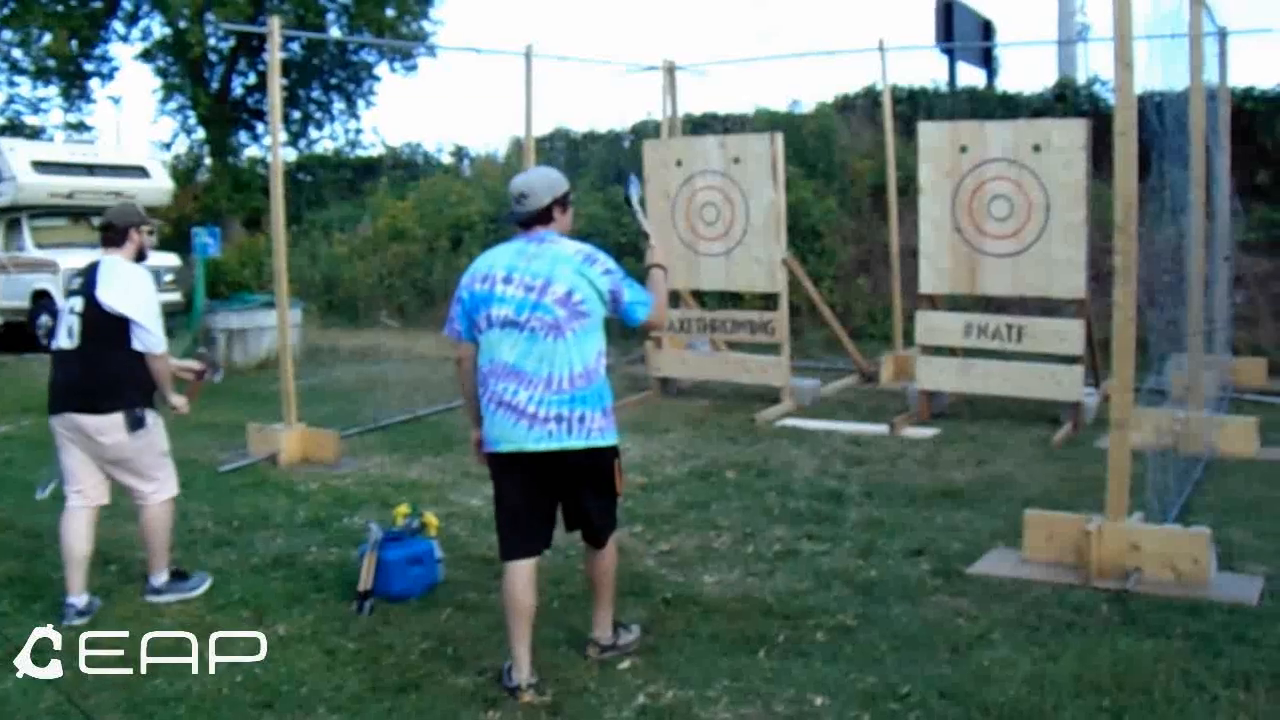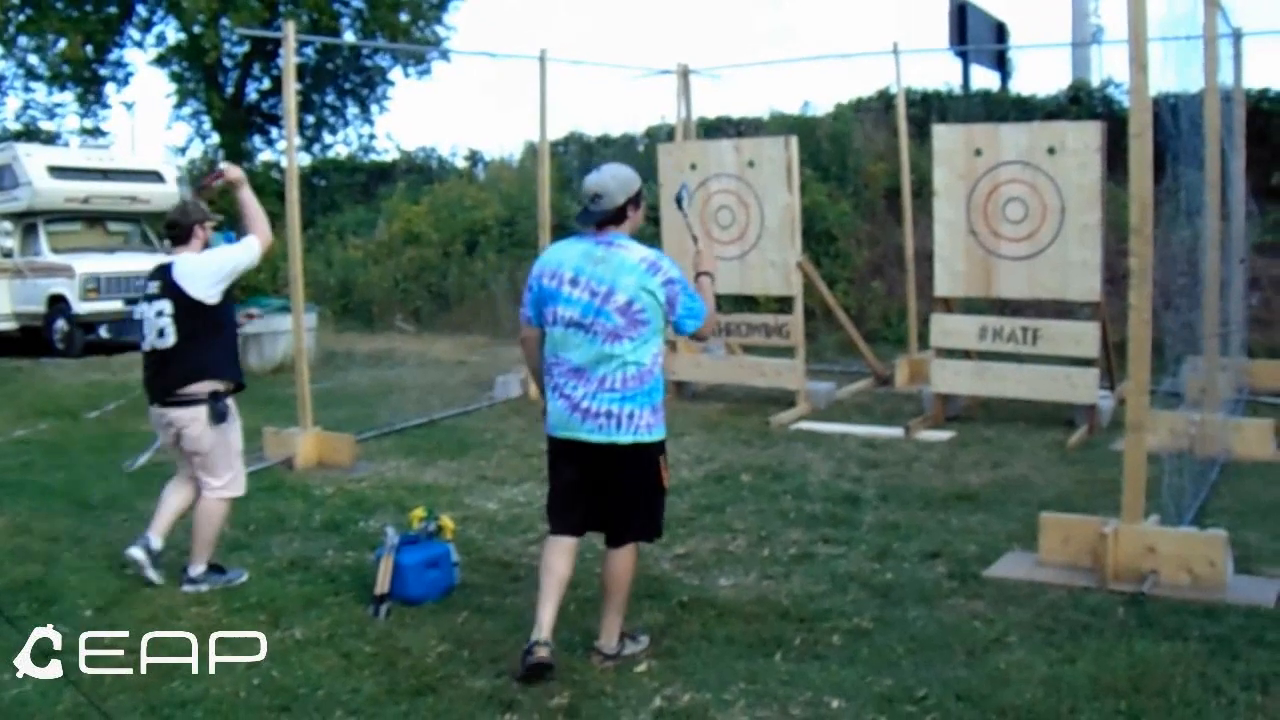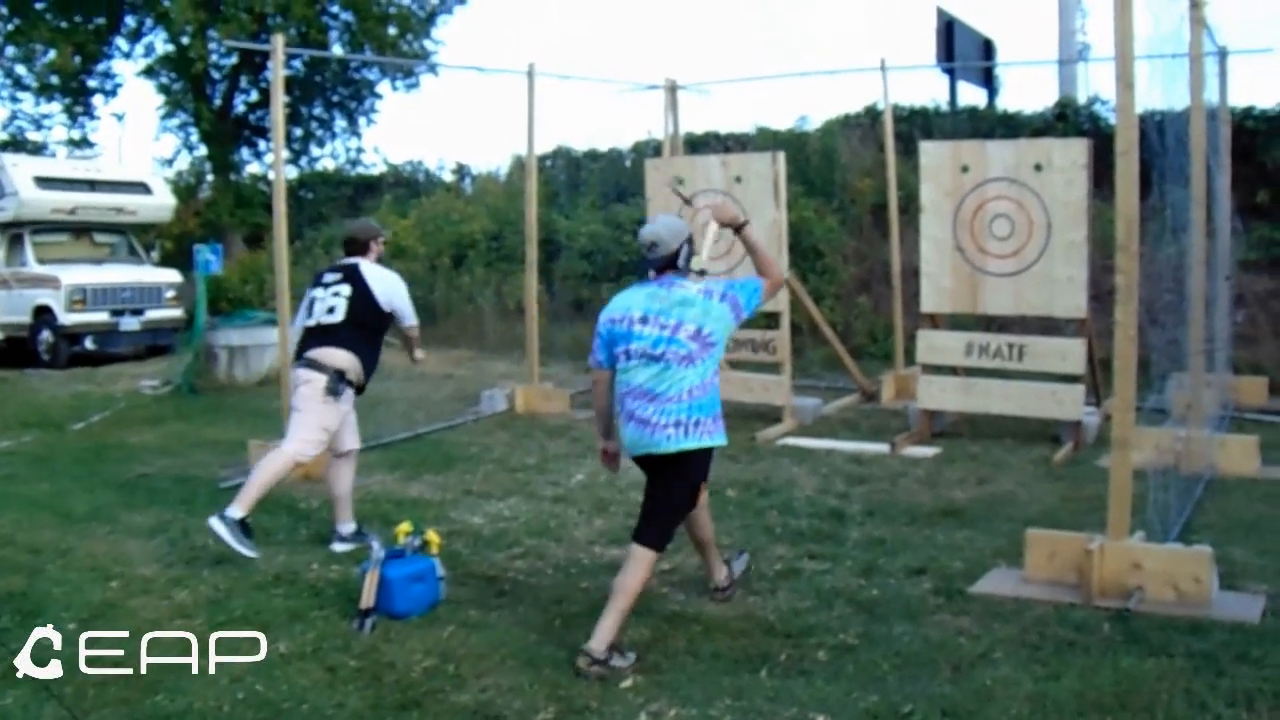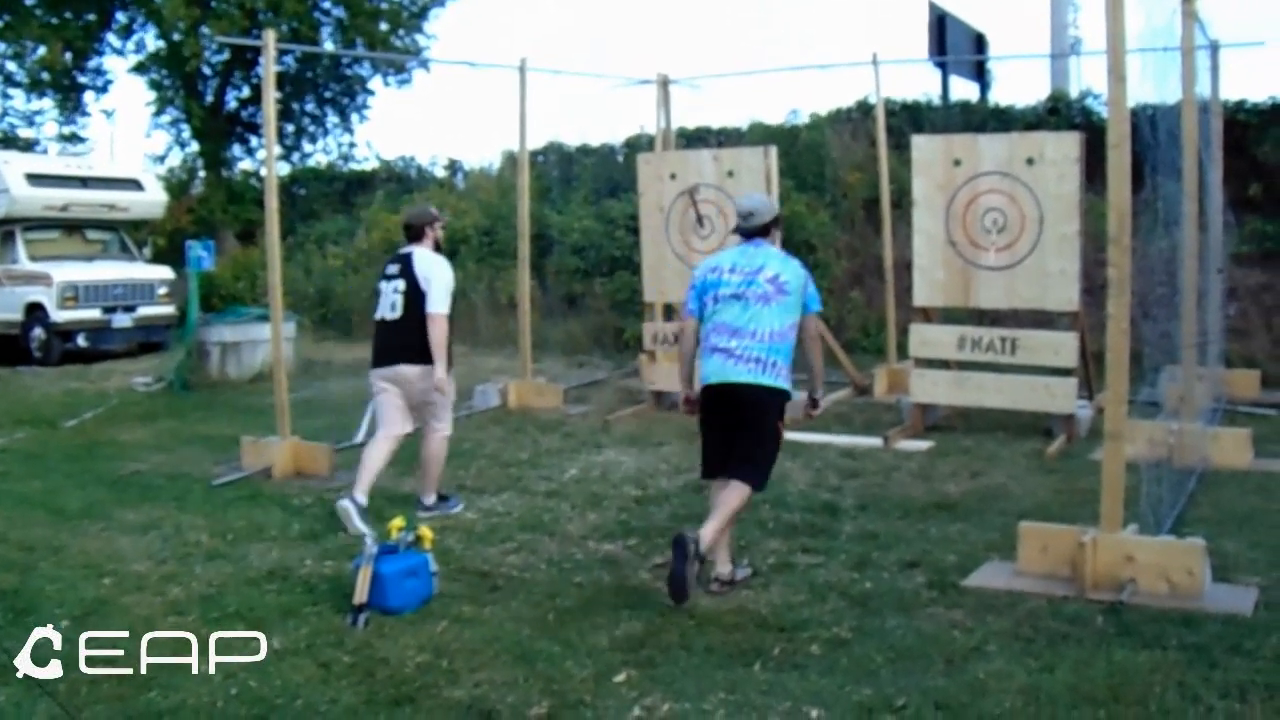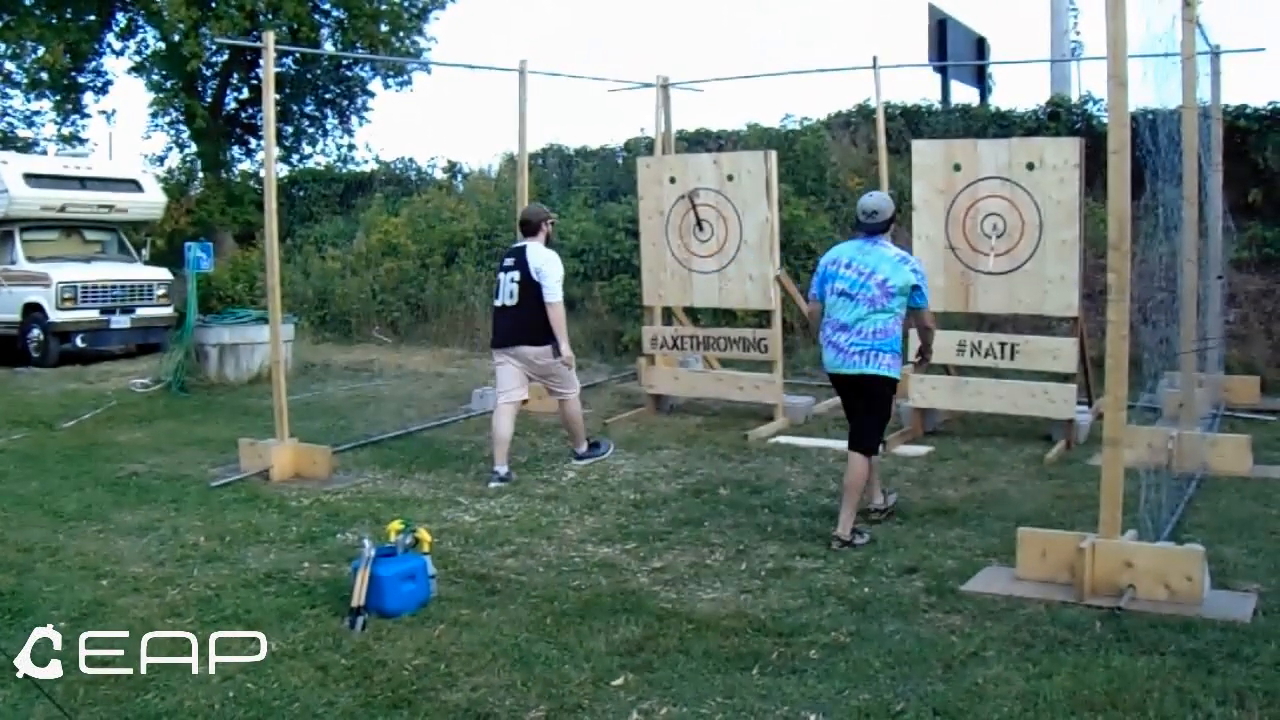
dt=1s
person 1, frame 1
left shoulder: (480, 270)
right shoulder: (588, 261)
left elbow: (465, 358)
right elbow: (652, 317)
left wrist: (479, 423)
right wrist: (657, 269)
left hip: (510, 435)
right hip: (584, 430)
left knee: (519, 551)
right knee: (598, 532)
left ankle: (521, 671)
right ankle: (604, 633)
person 1, frame 2
left shoulder: (552, 259)
right shoulder: (653, 268)
left elbow: (529, 337)
right elbow: (703, 327)
left wrist: (548, 392)
right wrist: (705, 276)
left hip: (567, 423)
right hip: (631, 426)
left knee: (563, 529)
right knee: (622, 536)
left ankle: (541, 637)
right ankle: (610, 640)
person 1, frame 3
left shoulder: (617, 306)
right shoulder: (714, 299)
left elbow: (601, 381)
right elbow: (774, 279)
left wrist: (606, 437)
right wrist: (740, 228)
left hip: (638, 436)
right hip: (687, 436)
left knee: (692, 492)
right knee: (647, 540)
left ankle: (719, 574)
right ankle: (599, 647)
person 1, frame 4
left shoulder: (709, 268)
right shoulder: (793, 270)
left elbow: (688, 332)
right elbow: (811, 336)
left wrist: (687, 386)
right wrist: (816, 391)
left hip: (715, 382)
right hip: (765, 384)
left knee: (721, 475)
right knee: (745, 477)
left ankle: (722, 567)
right ankle: (700, 542)
person 1, frame 5
left shoulder: (832, 257)
right shoulder: (906, 265)
left elbow: (813, 312)
right elbow: (925, 322)
right wrist: (926, 349)
left hip: (836, 363)
right hip: (877, 366)
left knee: (860, 434)
right knee: (862, 446)
left ankle: (876, 501)
right ankle: (844, 530)
person 2, frame 1
left shoulder: (84, 279)
right shoulder: (132, 276)
right elbow: (151, 348)
left wrist: (174, 367)
right wrist: (170, 394)
left hip: (67, 408)
right hip: (115, 411)
left knee: (80, 499)
right knee: (157, 489)
left ankle: (76, 601)
right ankle: (160, 579)
person 2, frame 2
left shoulder: (157, 281)
right shoulder: (204, 268)
right elbow: (262, 239)
left wrist: (231, 320)
right wrist: (241, 185)
left hip: (164, 402)
right hip: (202, 404)
left knee: (189, 476)
right knee: (221, 484)
left ankle: (149, 543)
right ankle: (198, 571)
person 2, frame 3
left shoulder: (322, 278)
right shoulder: (385, 279)
left elbow: (298, 331)
right elbow: (410, 327)
right wrist: (414, 350)
left hip: (312, 370)
right hip: (331, 378)
left knee: (345, 450)
right knee: (295, 450)
left ankle: (345, 531)
right ankle: (234, 515)
person 2, frame 4
left shoulder: (390, 267)
right shoulder: (435, 263)
right elbow: (436, 318)
right wrist: (440, 366)
left hip: (385, 365)
right hip: (421, 365)
left knee: (387, 435)
right knee: (437, 431)
left ankle: (356, 498)
right ankle: (430, 501)
person 2, frame 5
left shoulder: (505, 258)
right shoulder: (546, 257)
right elbow: (553, 303)
right wrist: (564, 344)
left hip: (504, 344)
right hip: (539, 343)
left knee: (507, 403)
right knee: (569, 393)
left ankle: (499, 470)
right ankle: (582, 450)
